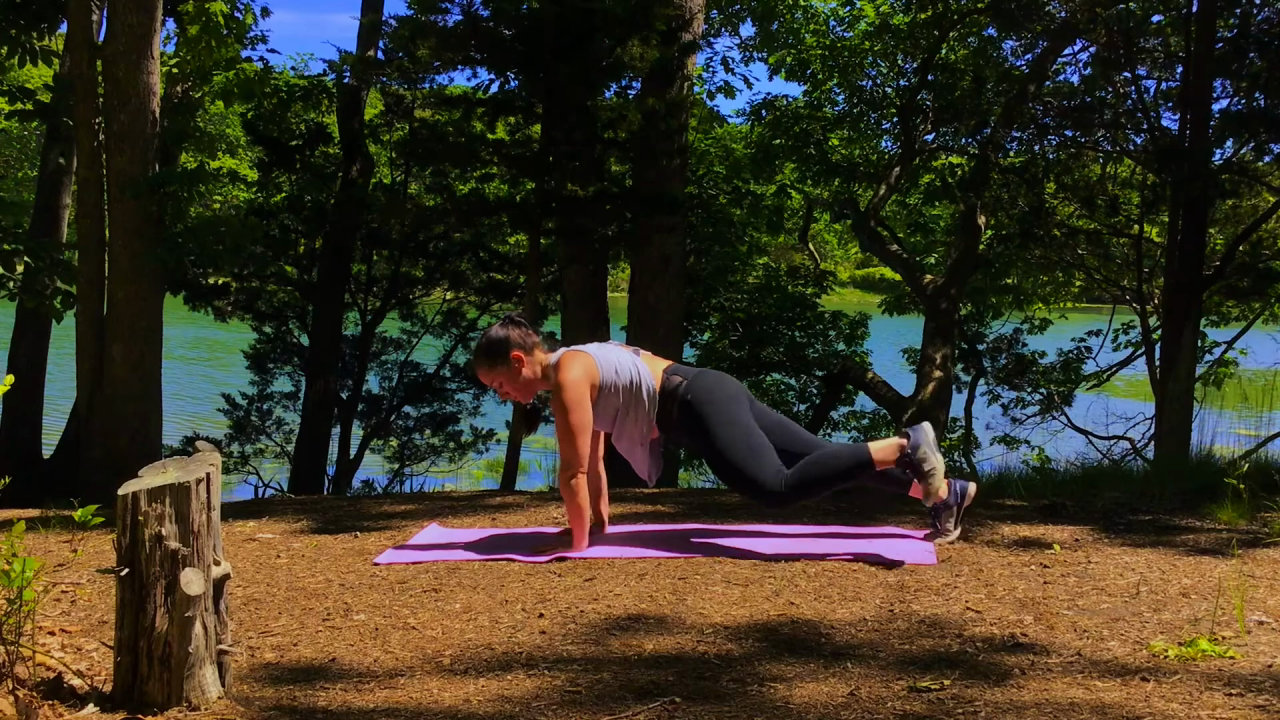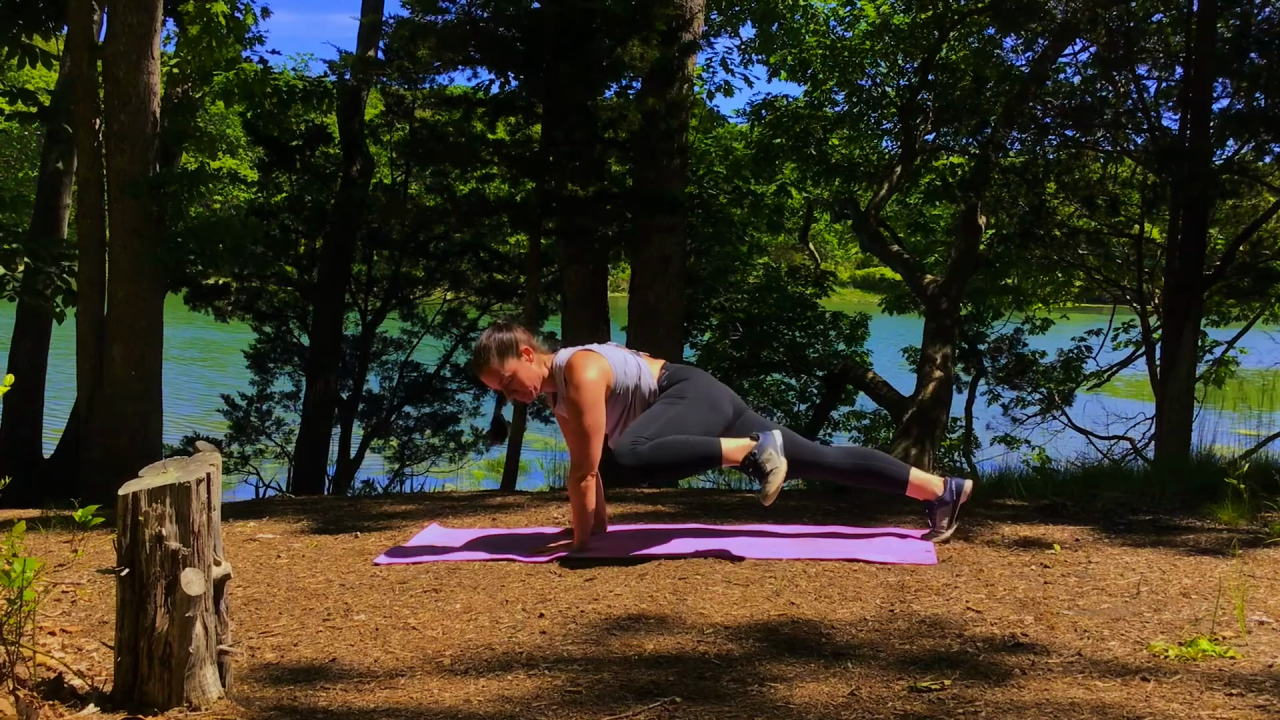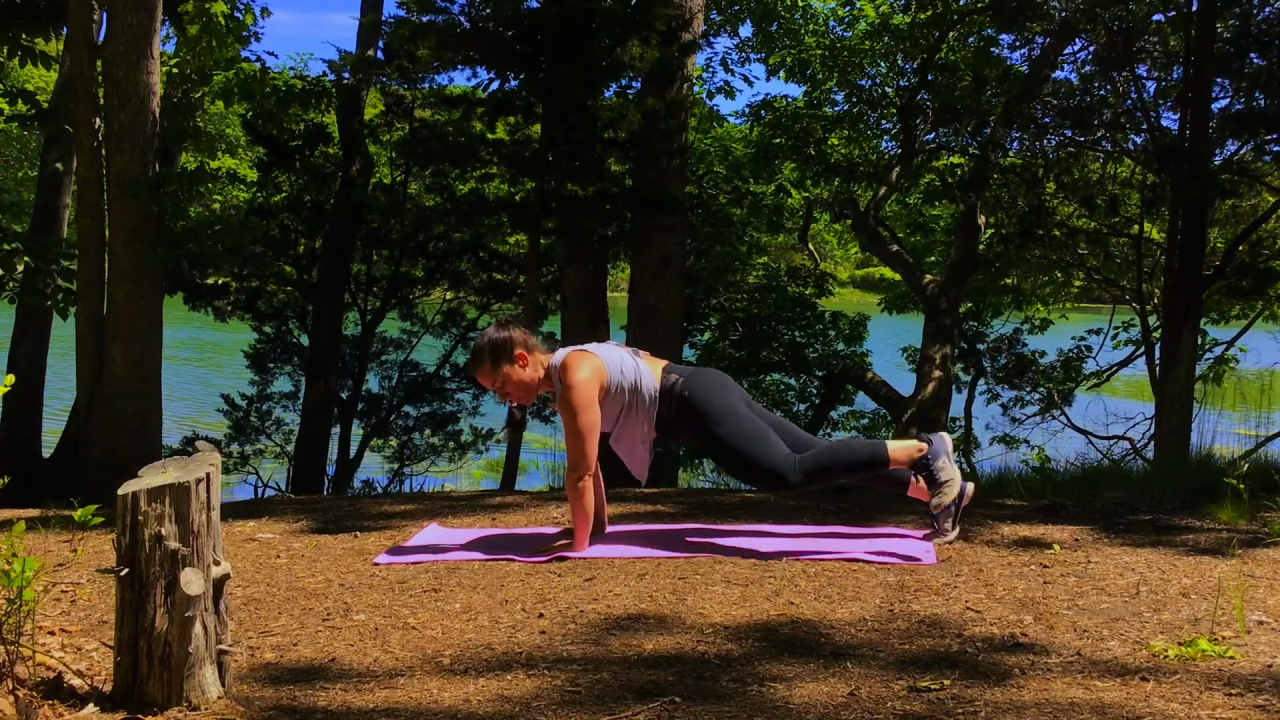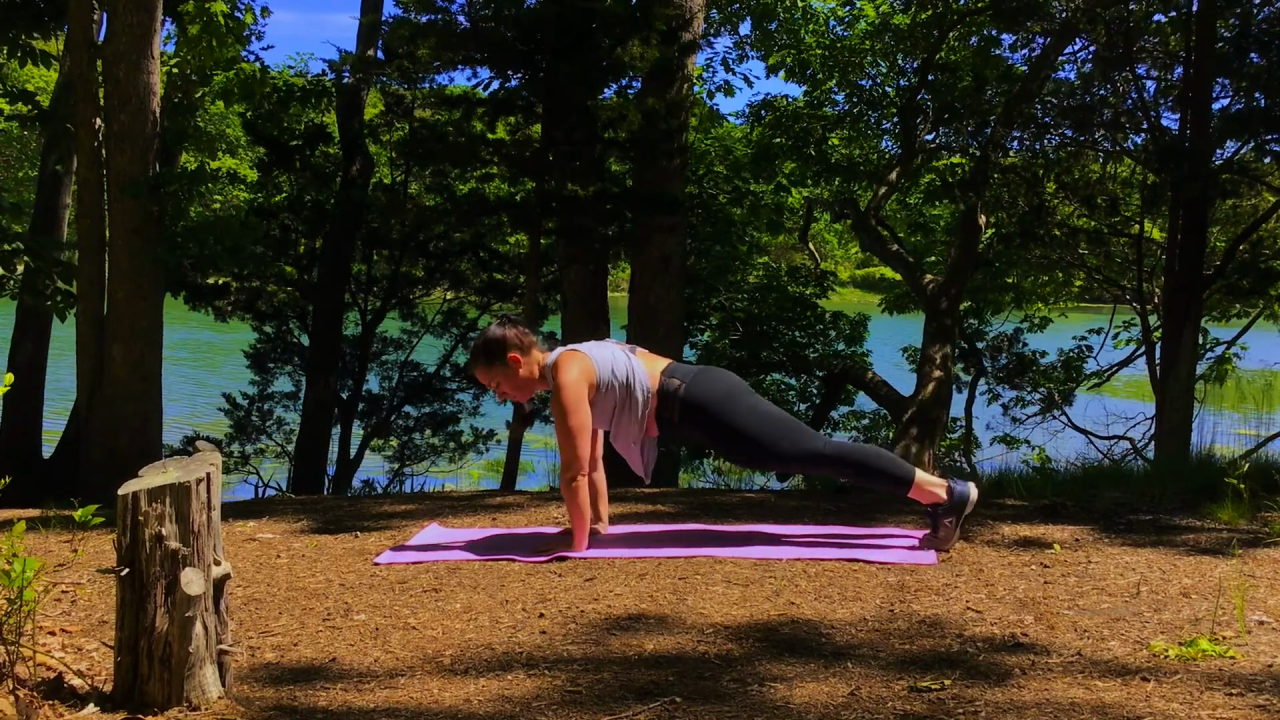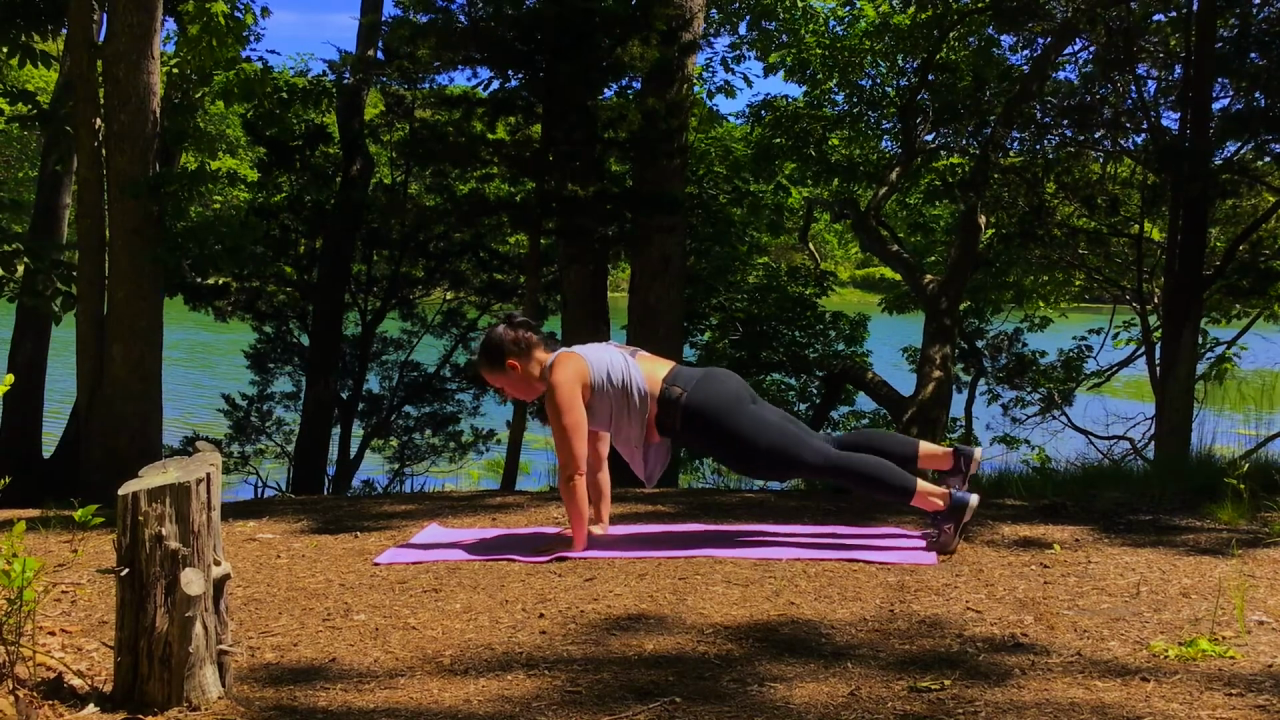
dt=0.4s
person 1, frame 1
left shoulder: (565, 376)
right shoulder: (574, 366)
left elbow: (574, 471)
right elbow: (594, 459)
left wrist: (578, 543)
right wrist: (600, 521)
left hip: (701, 403)
right hip: (711, 396)
left knee: (779, 487)
right knee: (818, 457)
left ankle: (906, 447)
right ankle: (941, 494)
person 1, frame 2
left shoulder: (581, 374)
right shoulder: (555, 390)
left elbow: (585, 470)
right elbow: (585, 462)
left wrist: (581, 540)
right wrist: (598, 521)
left hip: (695, 395)
right hip: (702, 404)
left knee: (629, 456)
right knee: (819, 460)
left ankle: (751, 449)
right ankle: (941, 489)
person 1, frame 3
left shoulder: (573, 375)
right shoulder: (560, 380)
left elbow: (581, 470)
right elbow: (588, 465)
left wrist: (580, 542)
right wrist: (599, 521)
left hip: (701, 398)
right hip: (703, 399)
left knee: (790, 470)
right knee: (816, 455)
left ankle: (924, 451)
right ankle: (940, 494)
person 1, frame 4
left shoulder: (564, 375)
right shoulder: (571, 365)
left elbow: (574, 471)
right elbow: (592, 461)
left wrist: (579, 543)
right wrist: (600, 521)
left hip: (704, 406)
right hip: (706, 393)
left knee: (820, 454)
right knee: (818, 455)
left ankle: (946, 494)
right ankle: (938, 494)
person 1, frame 5
left shoulder: (560, 379)
right shoulder: (576, 362)
left elbow: (572, 473)
right elbow: (597, 458)
left wrist: (578, 543)
right wrist: (601, 522)
left hip: (706, 412)
right hip: (713, 388)
left knee: (820, 461)
right knee: (829, 446)
left ankle: (947, 501)
right ankle: (952, 458)
